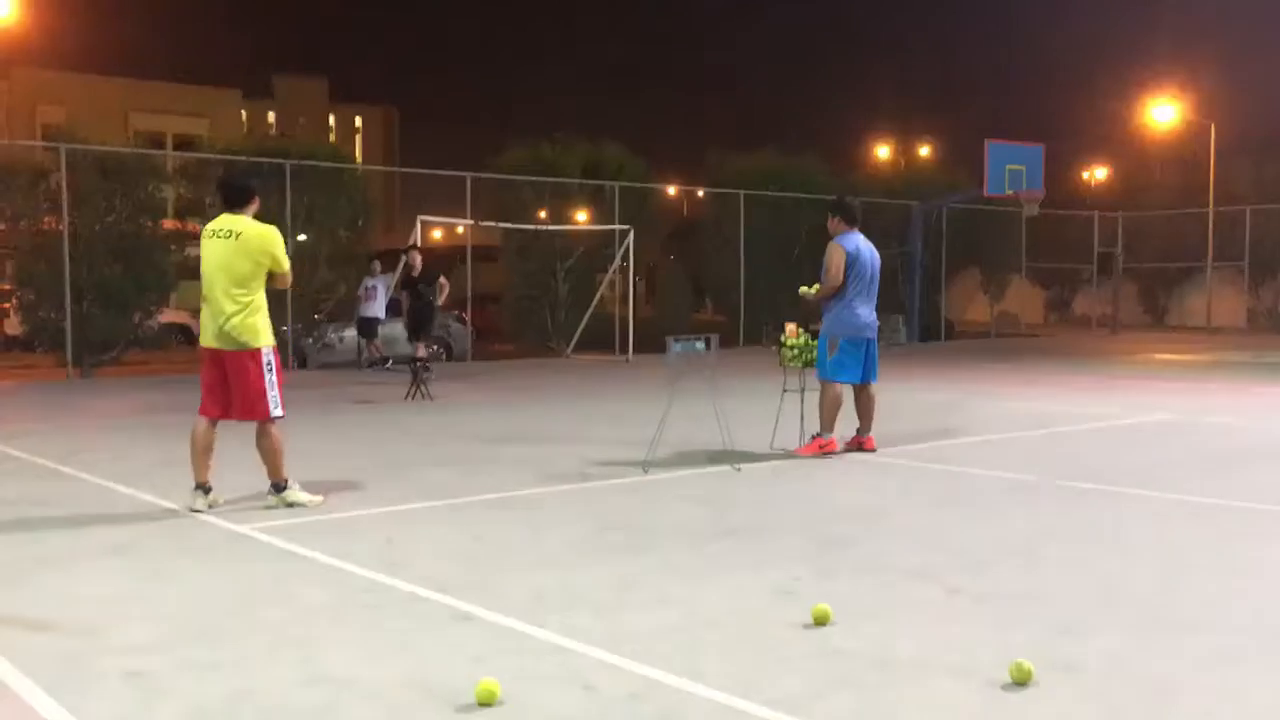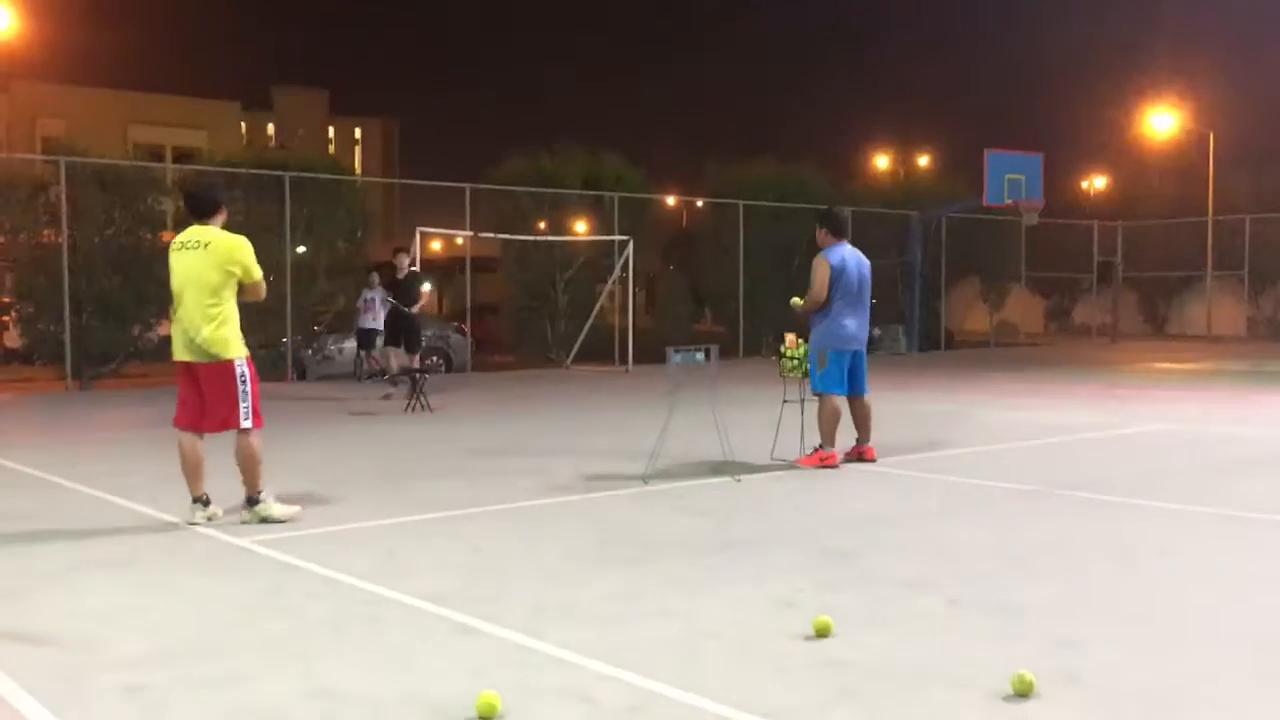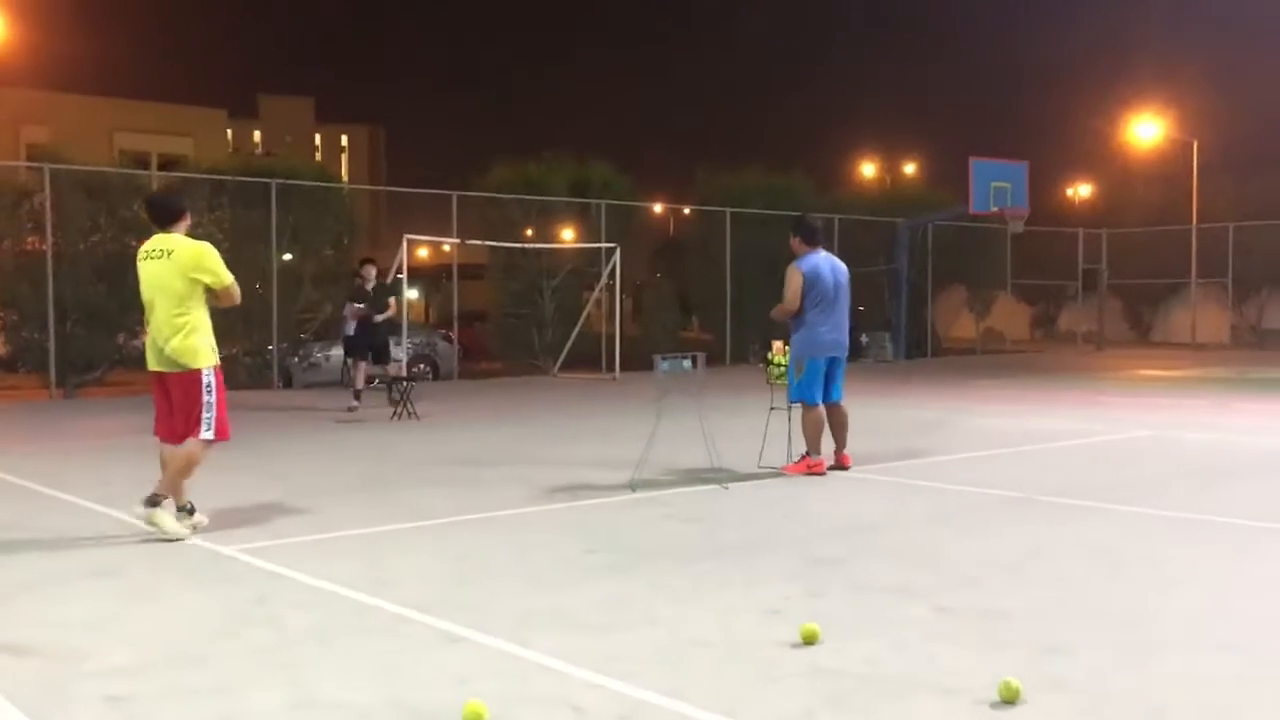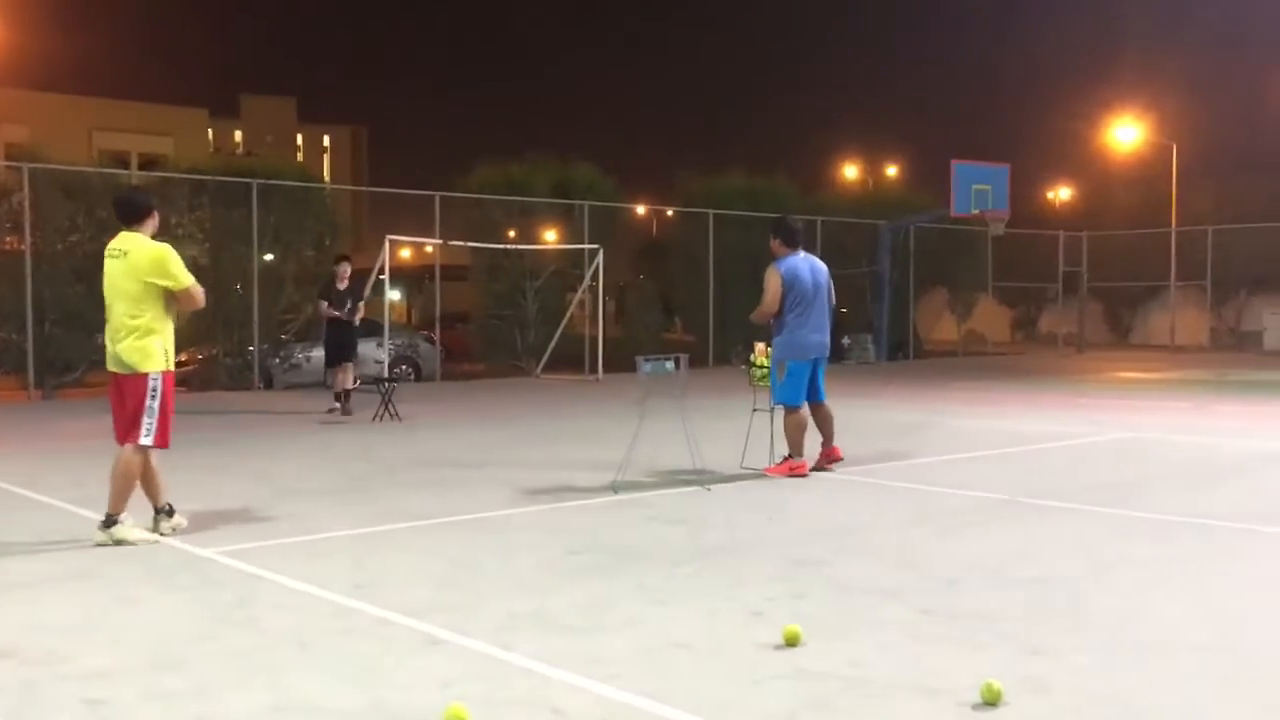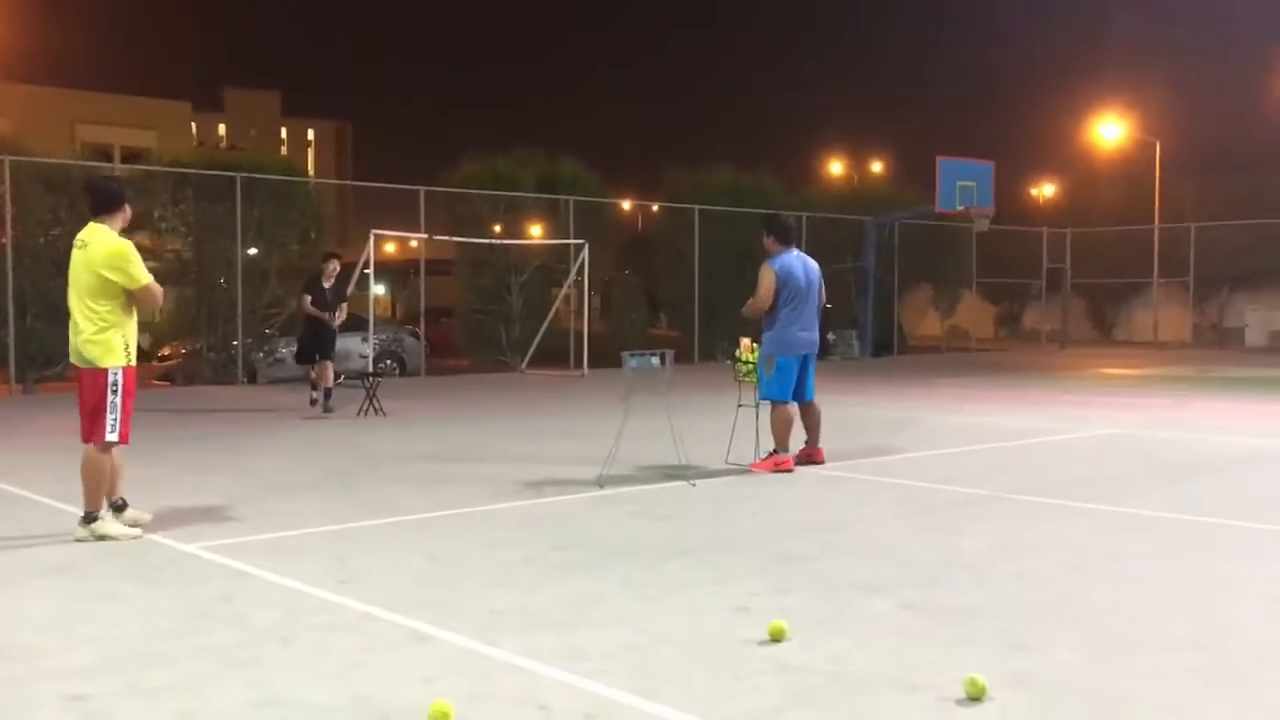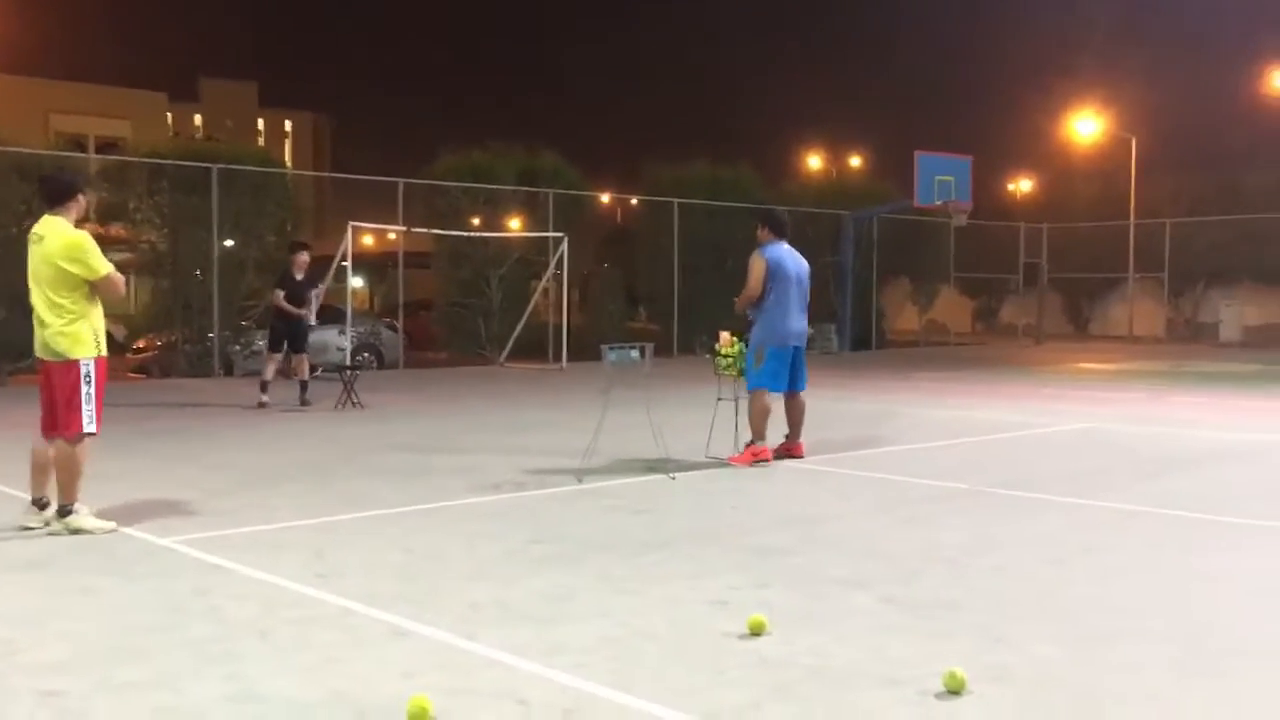
dt=0.3s
person 1, frame 1
left shoulder: (209, 231)
right shoulder: (265, 234)
right elbow: (284, 281)
left wrist: (253, 277)
left hip: (212, 336)
right hip: (250, 336)
left knee: (207, 414)
right knee: (268, 416)
left ankle: (201, 489)
right ankle: (280, 487)
person 1, frame 2
left shoulder: (177, 244)
right shoulder: (234, 244)
right elbow: (259, 292)
left wrist: (225, 288)
left hip: (185, 348)
right hip: (222, 347)
left knee: (190, 428)
right knee: (246, 425)
left ankle: (199, 502)
right ankle: (257, 500)
person 1, frame 3
left shoulder: (144, 253)
right shoulder: (198, 251)
right elbow: (233, 297)
left wrist: (197, 294)
left hip: (158, 357)
right hip: (193, 356)
left knee: (170, 437)
right knee: (202, 436)
left ankle: (183, 510)
right ankle: (158, 502)
person 1, frame 4
left shoulder: (114, 251)
right shoulder: (158, 253)
right elbow: (196, 300)
left wrist: (164, 298)
right wrist: (174, 297)
left hip: (121, 356)
right hip: (148, 359)
left knee: (139, 441)
right knee: (138, 442)
left ankle: (163, 512)
right ankle: (113, 522)
person 1, frame 5
left shoulder: (84, 240)
right shoulder: (117, 248)
right elbow: (154, 299)
left wrist: (130, 289)
right wrist: (145, 287)
left hip: (87, 349)
right hip: (109, 353)
left knee: (100, 438)
right knee: (103, 439)
left ankle: (117, 505)
right ankle: (93, 519)
person 1, frame 6
left shoulder: (39, 233)
right shoulder: (74, 239)
right elbow: (116, 288)
left wrist: (88, 280)
right wrist: (102, 278)
left hip: (49, 344)
right hip: (77, 346)
left knee: (50, 431)
right knee: (75, 432)
left ankle: (39, 505)
right ankle: (68, 511)
person 2, frame 1
left shoulder: (838, 245)
right shoulder: (870, 247)
left elbow: (834, 281)
left wrist: (815, 296)
right wrist: (823, 293)
left hip: (841, 324)
right hip: (866, 323)
left knee: (831, 380)
right knee: (863, 382)
left ankle: (826, 439)
right ankle: (864, 437)
person 2, frame 2
left shoulder: (825, 259)
right shoulder: (862, 259)
left elbow: (818, 296)
left wrist: (801, 308)
left hip: (830, 336)
right hip: (857, 335)
left knee: (828, 393)
right knee: (857, 393)
left ankle: (827, 452)
right ankle: (864, 446)
person 2, frame 3
left shoulder: (799, 268)
right shoulder: (839, 265)
left elbow: (790, 306)
left wrist: (774, 314)
left hip: (810, 344)
right hip: (837, 342)
left knee: (810, 402)
right knee: (833, 400)
left ankle: (814, 459)
right ankle: (841, 454)
person 2, frame 4
left shoulder: (778, 270)
right shoulder: (820, 265)
left elbow: (768, 309)
right elbow: (831, 301)
left wrist: (755, 318)
left hip: (791, 346)
right hip: (819, 343)
left knee: (793, 404)
right knee: (817, 399)
left ankle: (796, 461)
right ankle: (829, 449)
person 2, frame 5
left shoulder: (772, 267)
right shoulder: (811, 264)
left elbow: (762, 304)
right elbow: (821, 300)
left wrist: (746, 310)
left hip: (781, 342)
right hip: (808, 340)
left knee: (779, 400)
right knee: (805, 398)
left ankle: (781, 456)
right ankle: (813, 449)
person 2, frame 6
left shoulder: (762, 255)
right shoulder: (800, 260)
left elbow: (753, 291)
left wrist: (739, 307)
left hip: (770, 333)
right hip: (797, 332)
left knee: (759, 388)
right knee: (793, 390)
left ankle: (758, 446)
right ankle: (793, 443)
